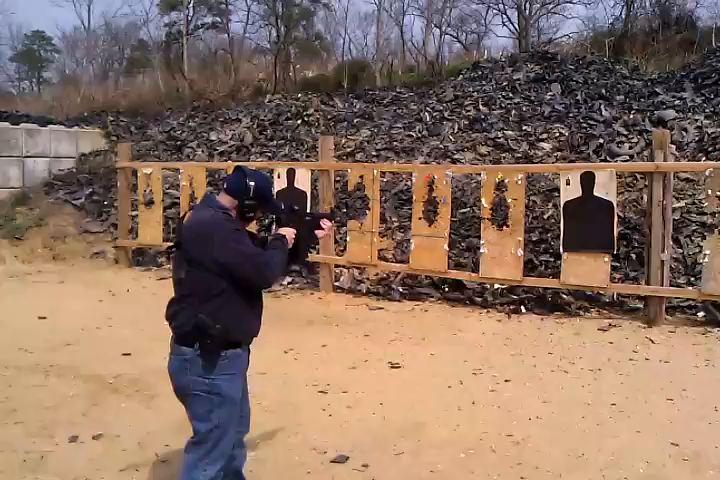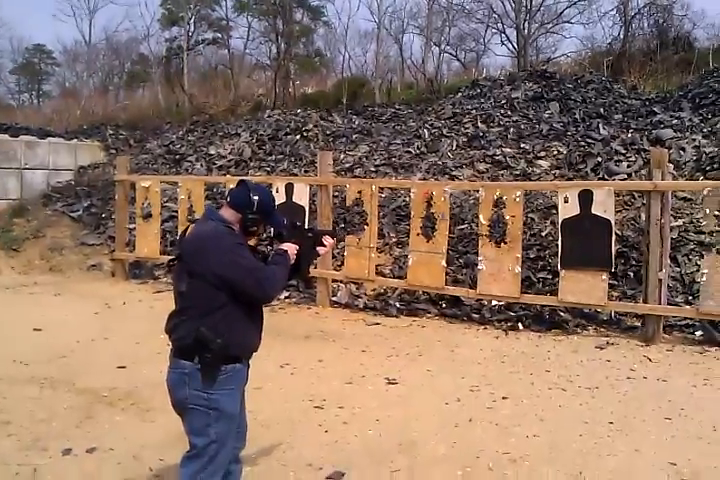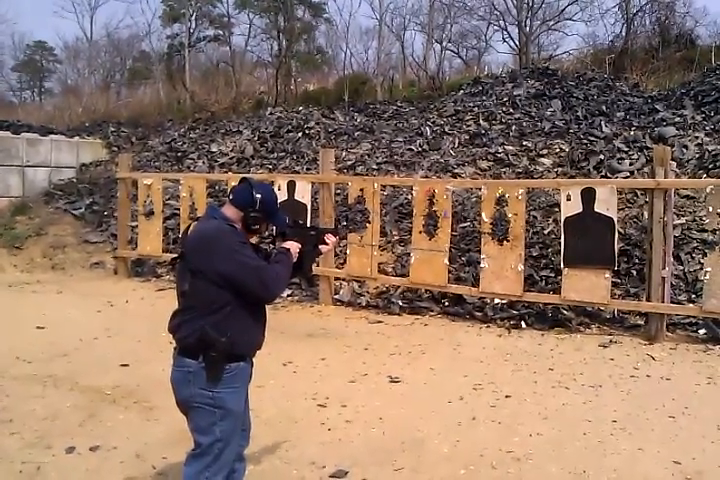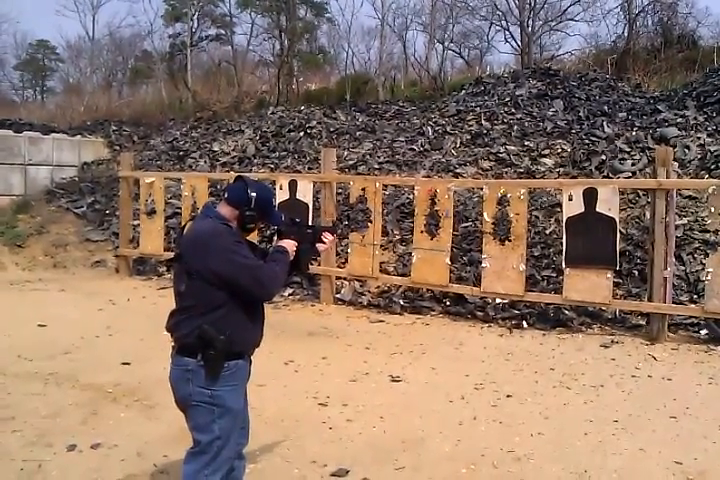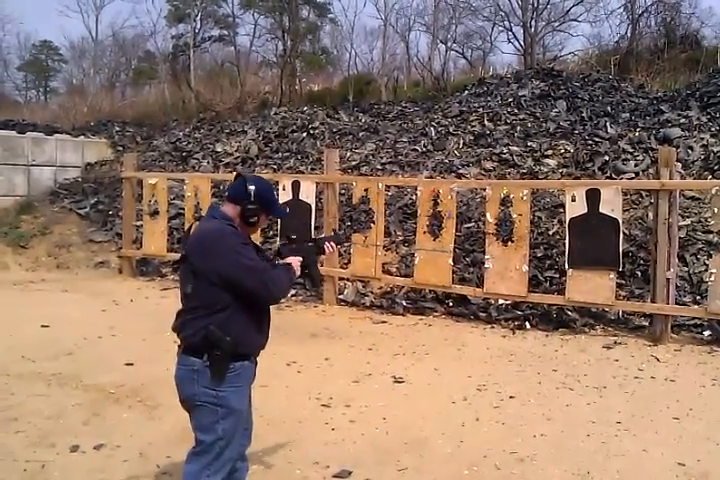
dt=1s
person 1, frame 1
left shoulder: (215, 221)
right shoulder: (214, 227)
left elbow: (255, 257)
right elbow: (263, 272)
right wrist: (281, 241)
left hip: (220, 353)
right hip: (208, 359)
left knee: (232, 432)
right knee: (212, 447)
person 1, frame 2
left shoulder: (218, 235)
right shoulder: (216, 241)
left elbow: (255, 273)
right elbow: (264, 286)
right wrist: (283, 257)
left hip: (219, 367)
right hip: (207, 373)
left knee: (229, 447)
person 1, frame 3
left shoulder: (221, 234)
right shoulder: (217, 238)
left elbow: (259, 270)
right elbow: (267, 285)
right wrist: (285, 255)
left hip: (223, 365)
right hip: (211, 372)
left knee: (232, 446)
person 1, frame 4
left shoulder: (219, 232)
right shoulder: (212, 238)
left elbow: (257, 266)
right elbow: (263, 284)
right wrist: (282, 253)
left hip: (222, 364)
right hip: (209, 370)
left knee: (232, 445)
person 1, frame 5
left shoulder: (223, 234)
right shoulder: (219, 239)
left elbow: (262, 269)
right elbow: (267, 287)
right wrist: (290, 269)
left hip: (226, 365)
right hip: (215, 371)
left knee: (235, 446)
